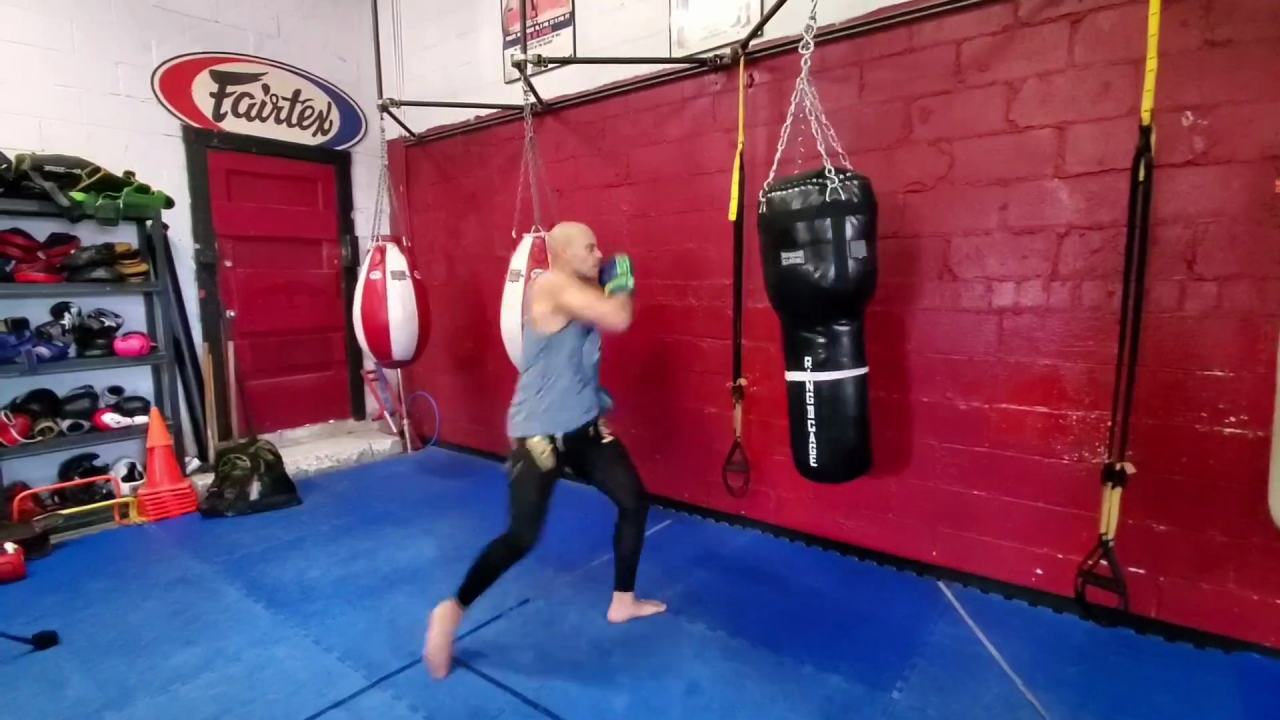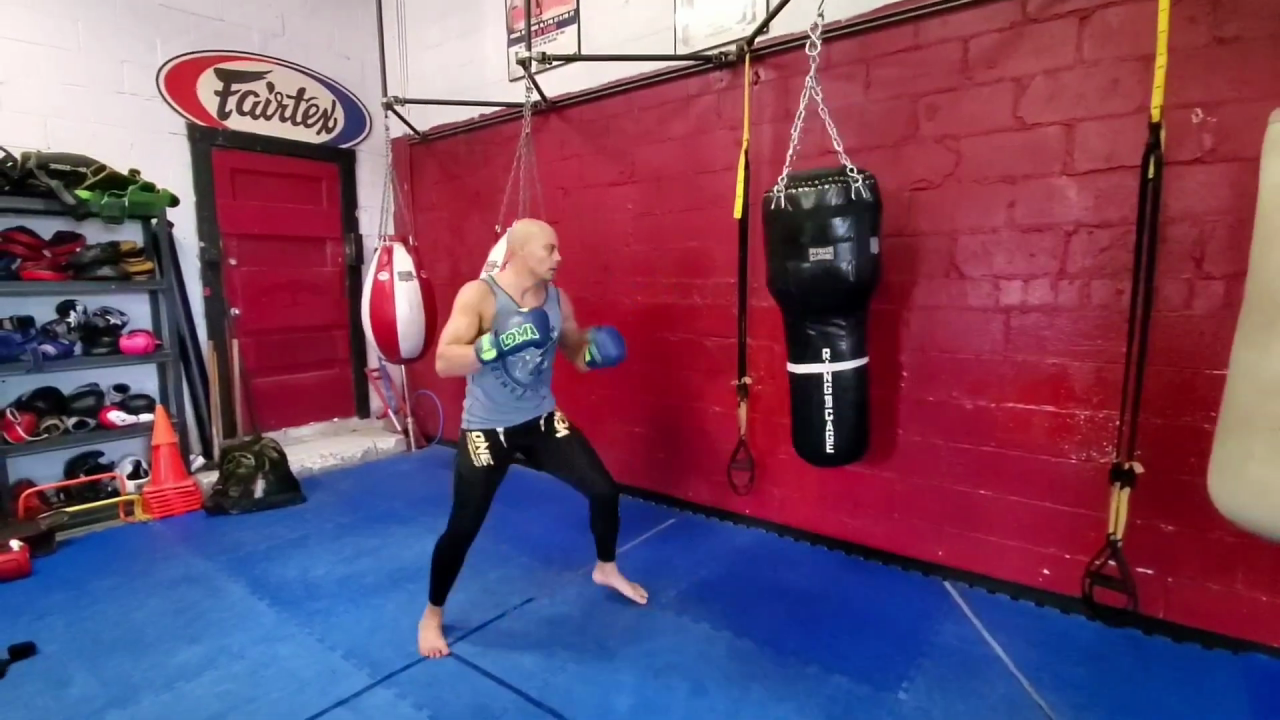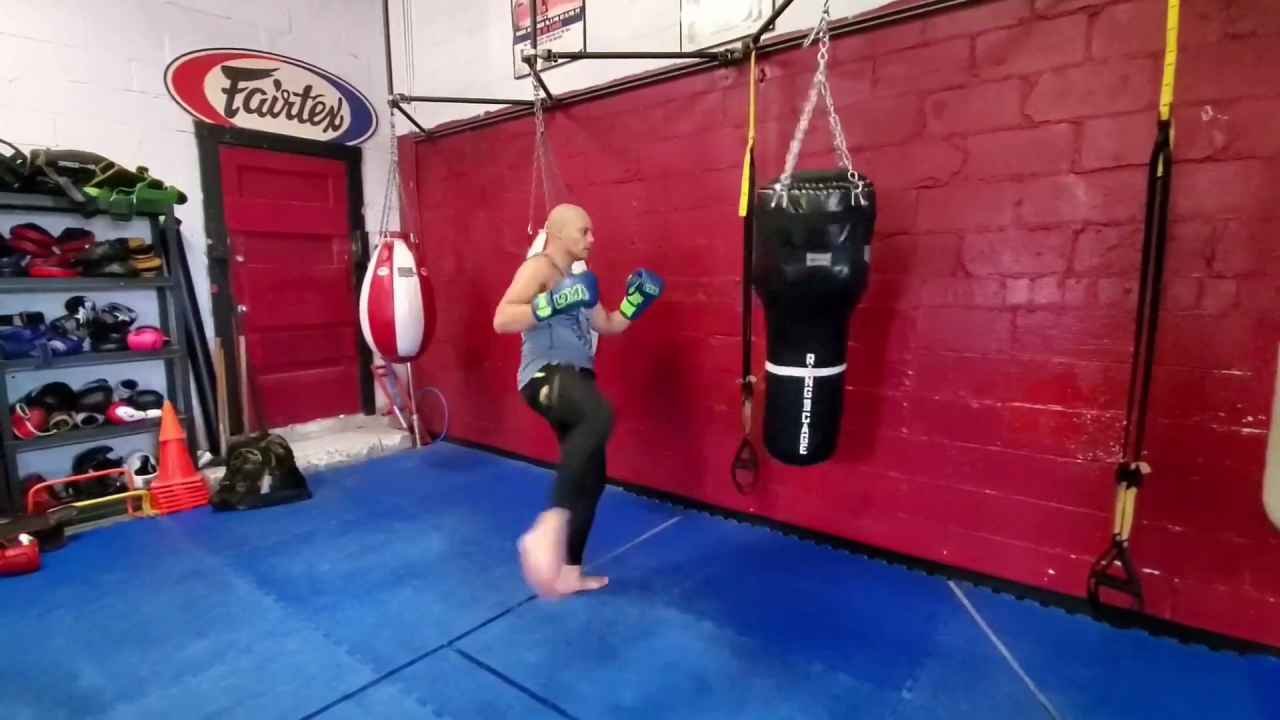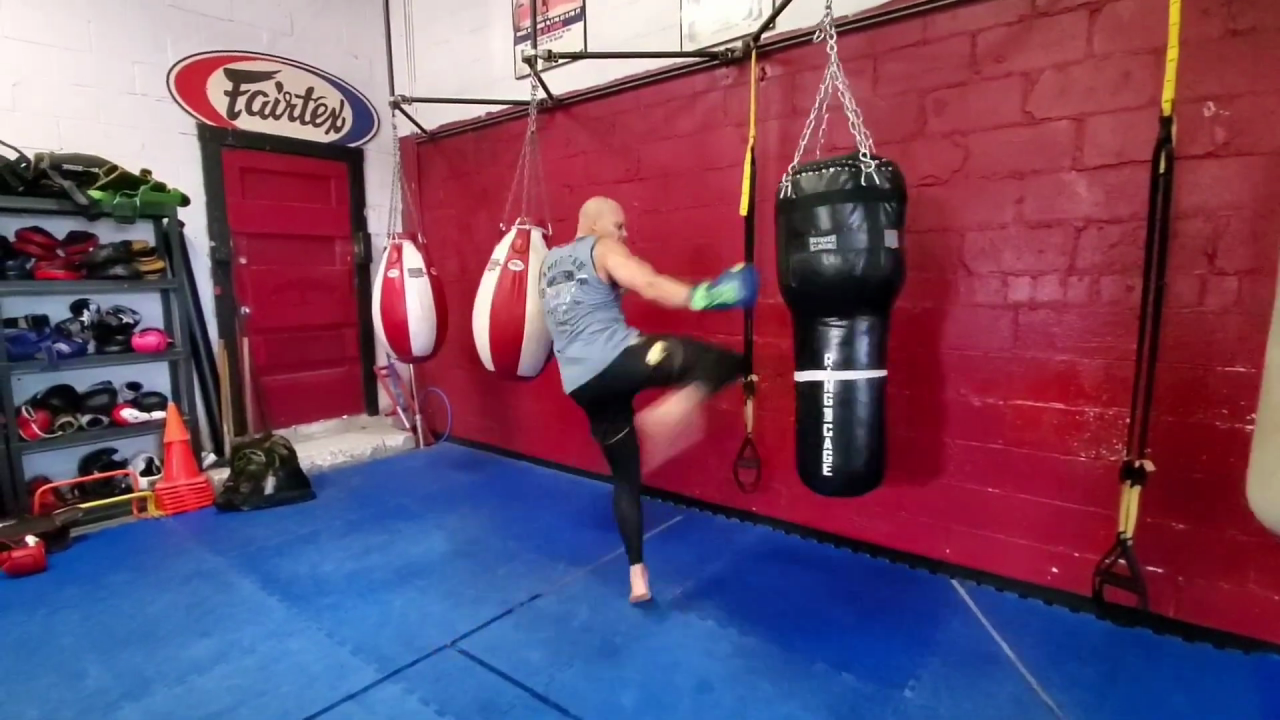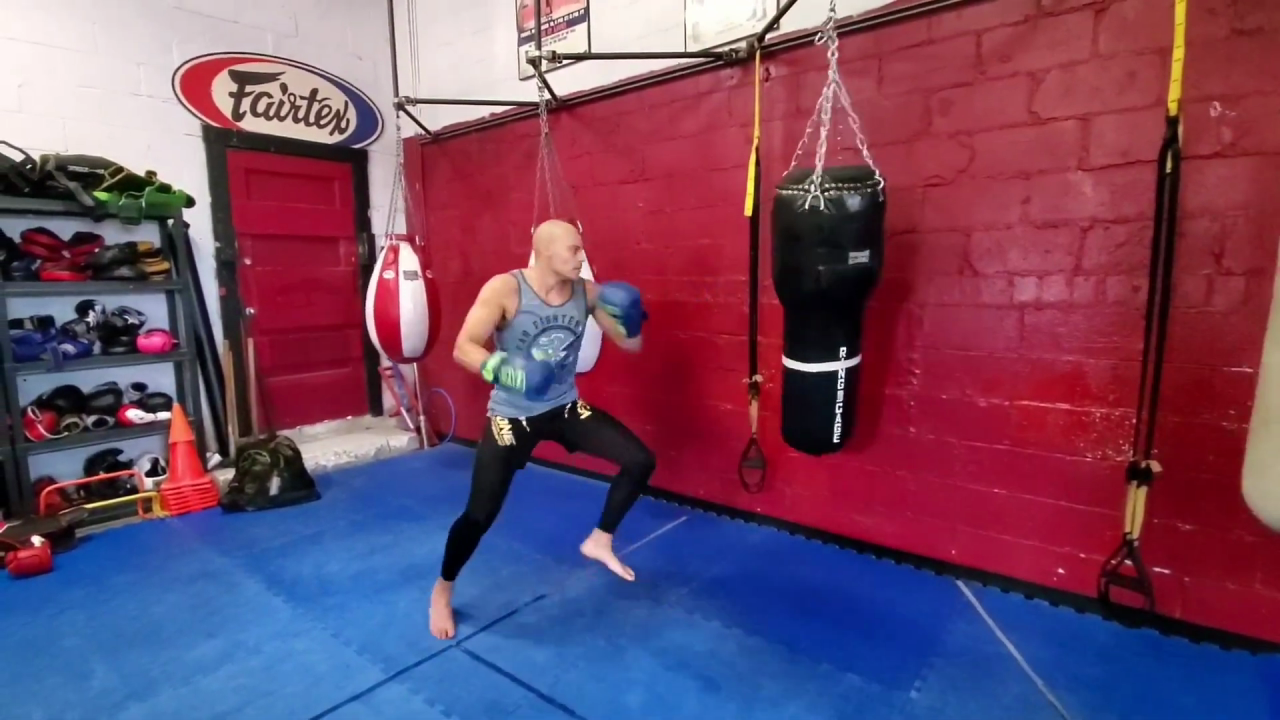
dt=1s
person 1, frame 1
left shoulder: (576, 288)
right shoulder: (552, 285)
right elbow: (615, 318)
left wrist: (590, 388)
right wrist: (620, 283)
left hip: (585, 423)
right hip: (540, 432)
left knee: (635, 500)
right knee: (521, 539)
left ankle: (624, 600)
right ankle: (450, 613)
person 1, frame 2
left shoulder: (556, 297)
right shoulder: (478, 295)
left elbow: (578, 357)
right elbow: (445, 362)
left wrist: (596, 352)
right wrist: (498, 344)
left hip: (543, 420)
right hip: (486, 429)
left knee: (604, 489)
right knee: (463, 528)
left ankle: (606, 567)
right ankle: (433, 614)
person 1, frame 3
left shoulder: (581, 270)
right shoulder: (542, 268)
left elbow: (607, 326)
right elbow: (503, 321)
left wrist: (634, 298)
right wrist: (553, 301)
left hip: (576, 376)
right hip: (550, 375)
left knee: (594, 478)
right knee: (600, 418)
left ankle: (569, 569)
right ankle: (551, 529)
person 1, frame 4
left shoulder: (550, 260)
right shoulder: (603, 249)
right elbow: (658, 288)
right wrist: (714, 293)
left hip: (586, 384)
right hip: (618, 360)
left knee: (627, 475)
right knee: (726, 362)
left ankle: (638, 576)
right ankle: (676, 408)
person 1, frame 5
left shoulder: (587, 291)
right shoulder: (503, 288)
left elbow: (628, 342)
right elbow: (463, 349)
left wrist: (629, 317)
right wrist: (502, 372)
left hip: (565, 407)
right hip: (512, 415)
left knee: (639, 461)
right knee: (480, 513)
left ankle: (600, 541)
right ankle: (443, 591)
